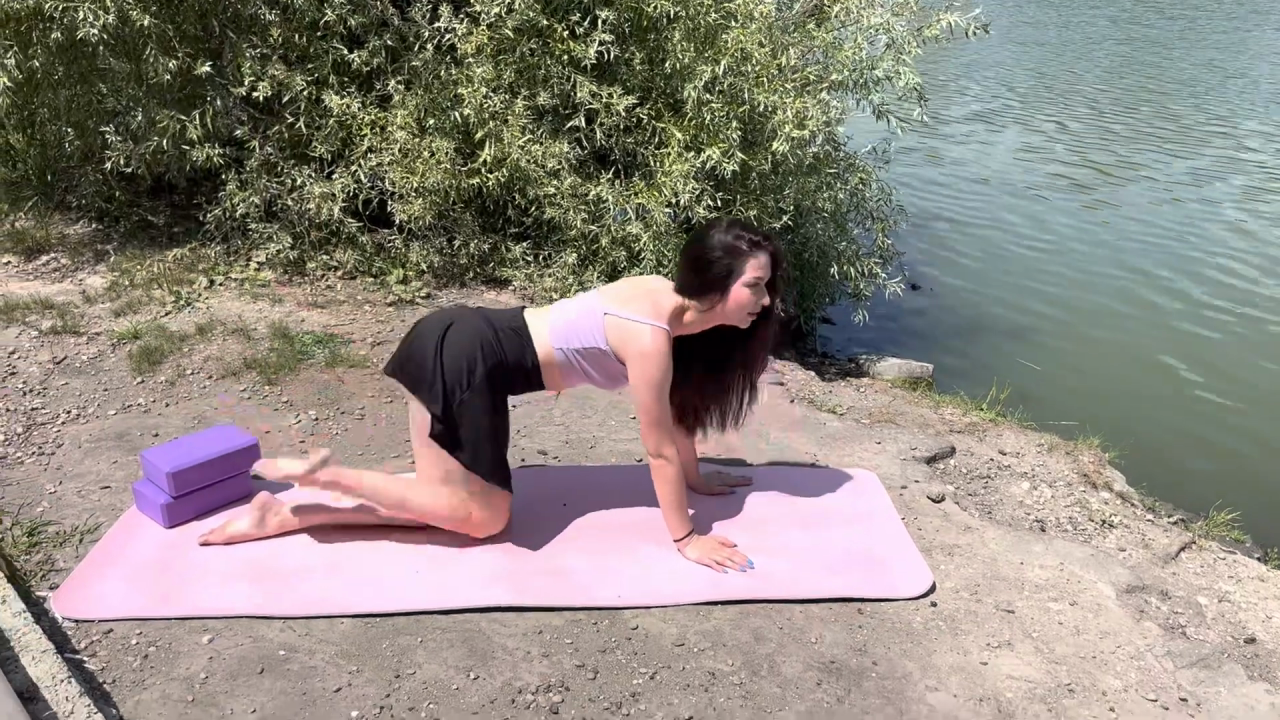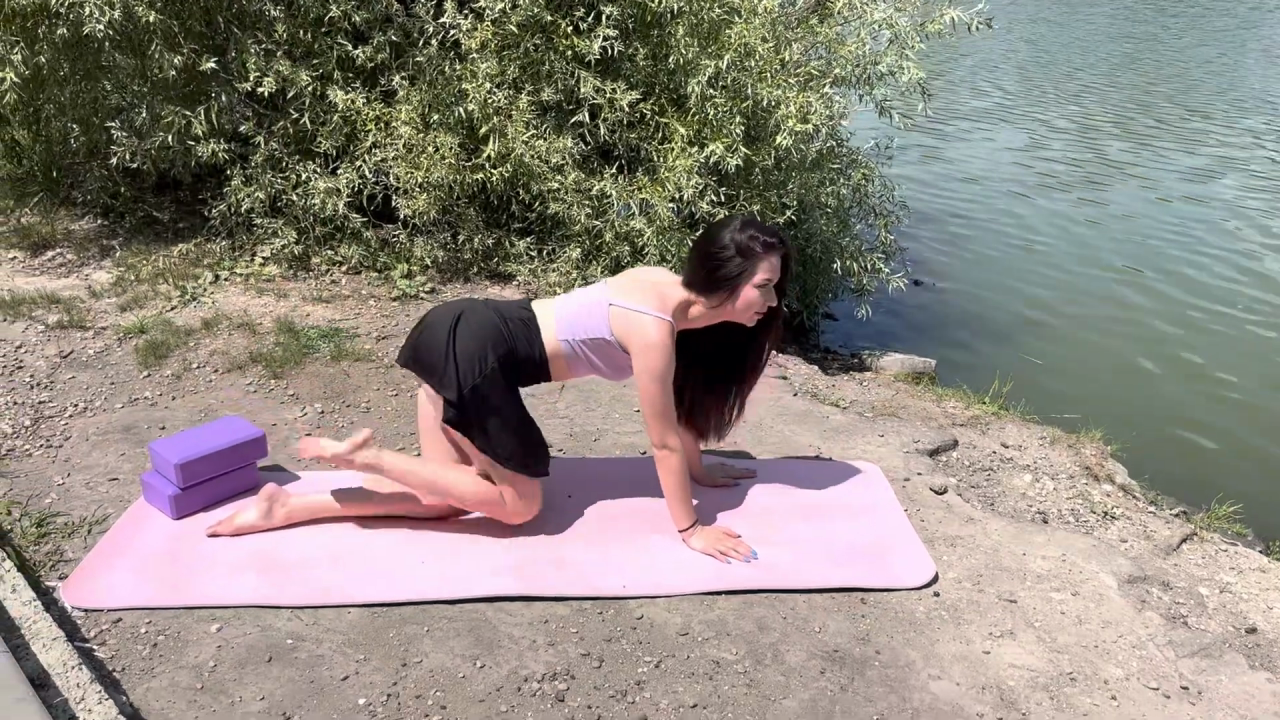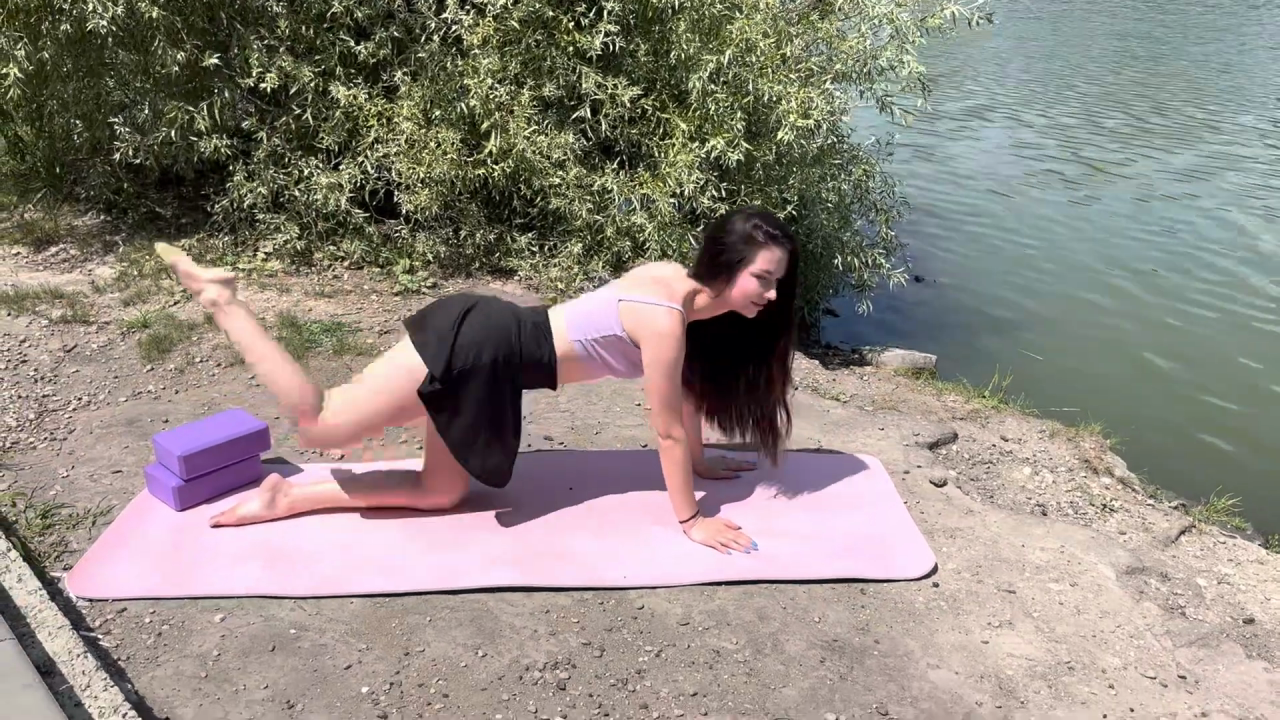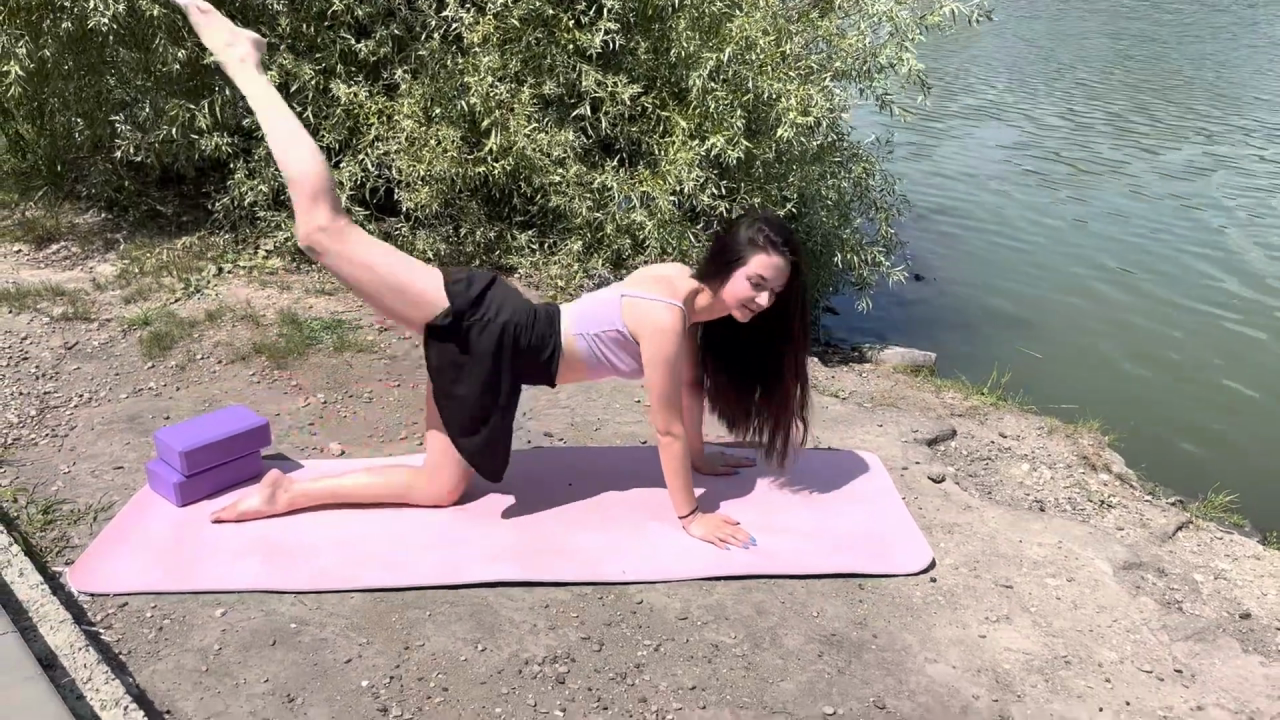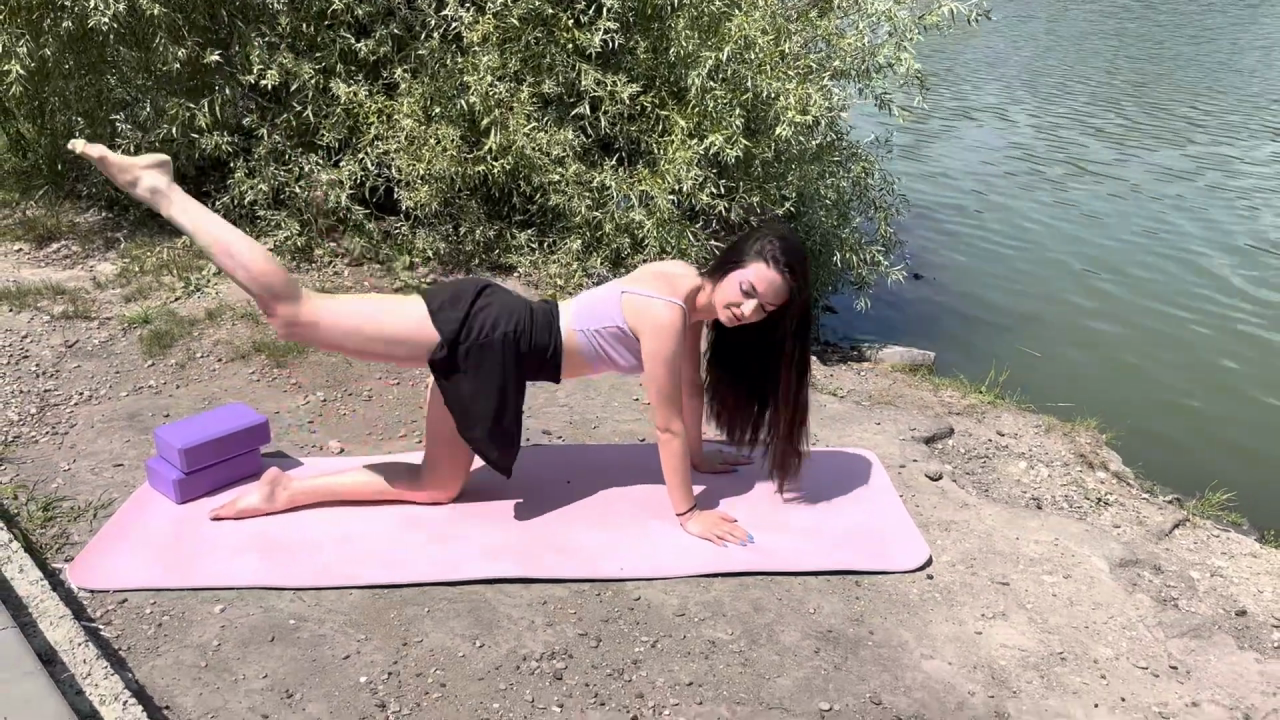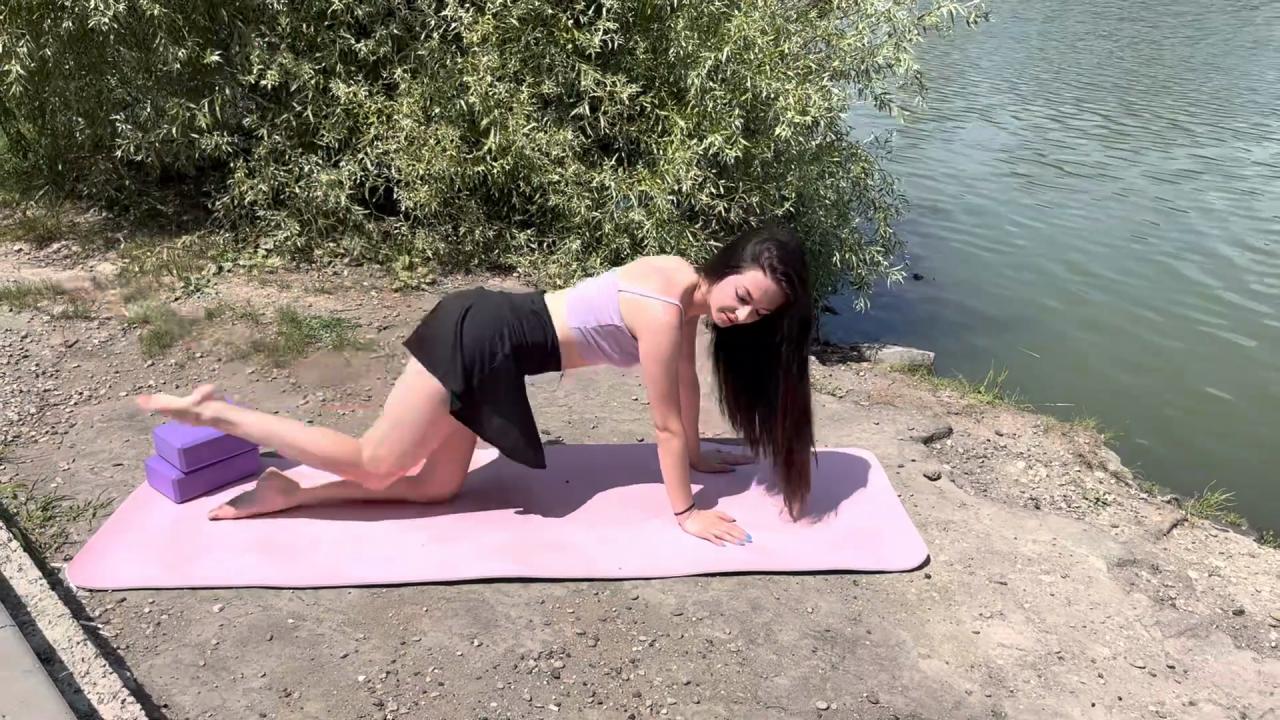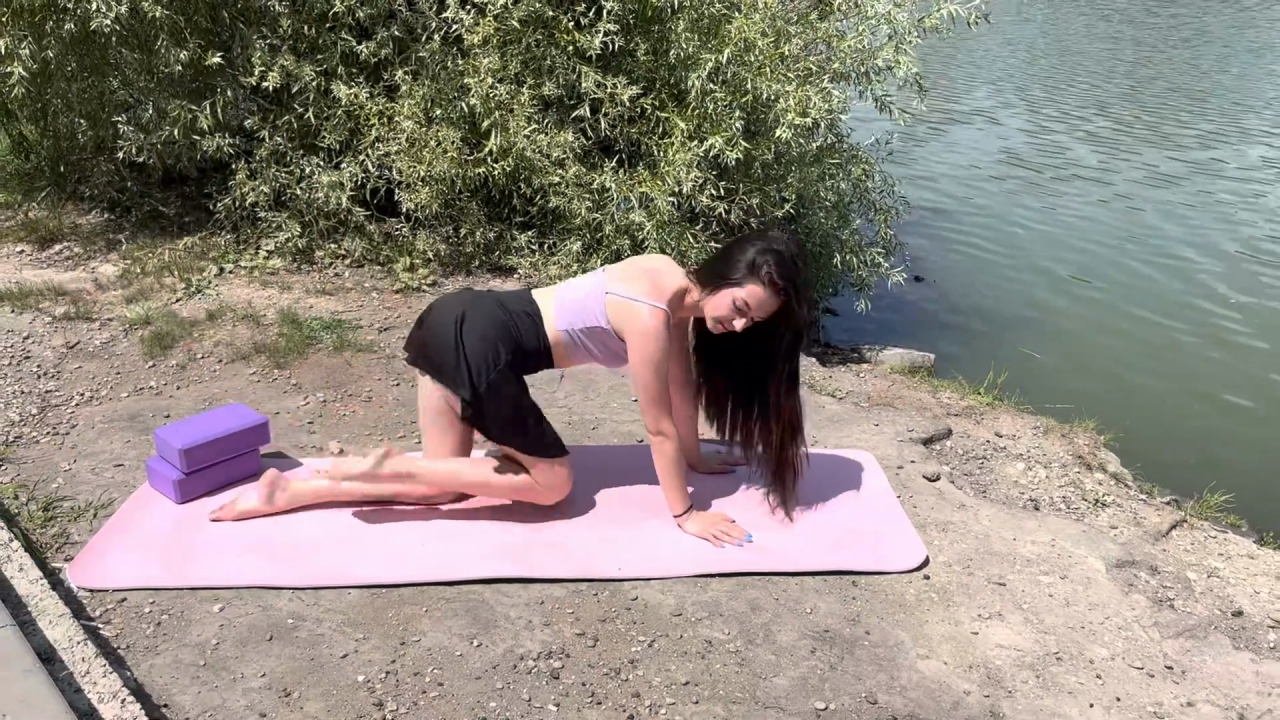
dt=0.3s
person 1, frame 1
left shoulder: (666, 296)
right shoulder: (650, 338)
left elbow: (677, 405)
right elbow: (659, 448)
left wrist: (695, 477)
right wrist: (685, 536)
left hip: (462, 339)
right hip: (466, 361)
left knee: (439, 501)
right knee: (483, 518)
left ankle: (276, 514)
right ankle: (326, 475)
person 1, frame 2
left shoulder: (672, 288)
right shoulder: (654, 327)
left elbow: (681, 402)
right elbow: (663, 438)
left wrist: (697, 469)
right wrist: (688, 527)
left hip: (469, 331)
right hip: (476, 351)
left knee: (447, 491)
right knee: (518, 505)
left ankle: (281, 505)
right ankle: (364, 455)
person 1, frame 3
left shoulder: (678, 283)
right shoulder: (666, 320)
left elbow: (686, 391)
right elbow: (668, 430)
left wrist: (700, 462)
right wrist: (689, 518)
left hip: (489, 332)
right hip: (476, 347)
left knee: (439, 494)
right knee: (318, 420)
left ankle: (284, 496)
right ankle: (220, 299)
person 1, frame 4
left shoulder: (685, 294)
right shoulder: (665, 312)
left elbow: (688, 391)
right elbow: (666, 423)
left wrist: (696, 458)
right wrist: (687, 512)
left hip: (486, 357)
right hip: (478, 331)
left knee: (438, 489)
right knee: (321, 225)
left ankle: (286, 494)
right ankle: (244, 65)
person 1, frame 5
left shoulder: (687, 284)
right shoulder: (668, 308)
left elbow: (683, 390)
right elbow: (667, 424)
left wrist: (699, 457)
right wrist: (688, 510)
left hip: (493, 361)
right hip: (484, 331)
left knee: (439, 485)
right knee: (291, 310)
left ankle: (284, 491)
right ankle: (161, 189)
person 1, frame 6
left shoulder: (683, 277)
right shoulder: (664, 308)
left elbow: (682, 385)
right elbow: (665, 420)
left wrist: (694, 457)
right wrist: (683, 509)
left hip: (481, 324)
right hip: (479, 345)
left knee: (443, 482)
right knee: (374, 465)
left ankle: (278, 487)
right ankle: (214, 412)
person 1, frame 7
left shoulder: (673, 277)
right shoulder: (650, 315)
left elbow: (681, 382)
right elbow: (658, 423)
left wrist: (693, 455)
right wrist: (684, 512)
left hip: (465, 322)
right hip: (479, 345)
left knee: (444, 474)
right knee: (550, 484)
left ankle: (286, 490)
right ankle: (385, 465)
